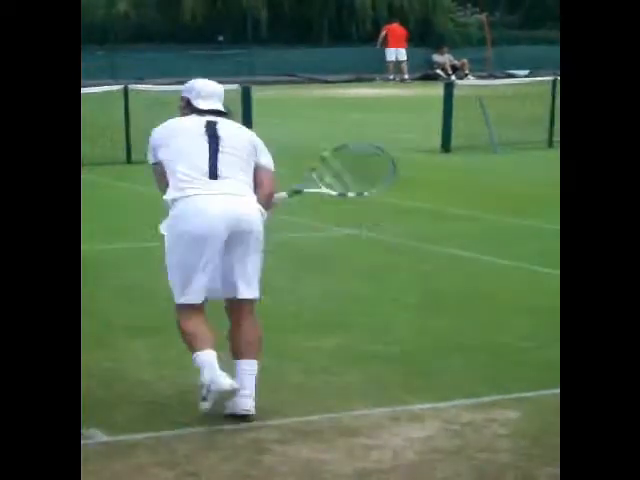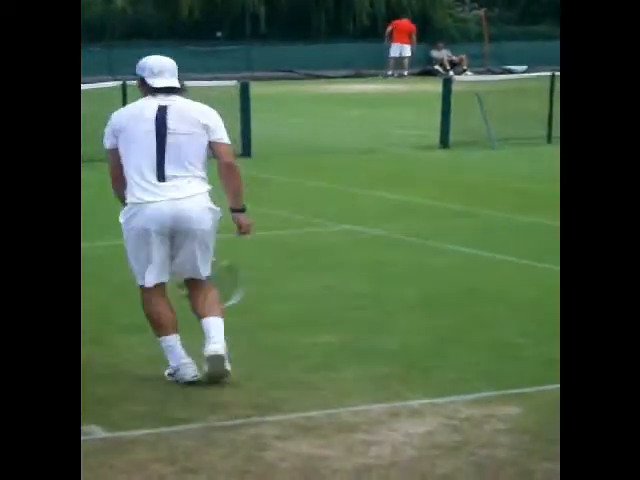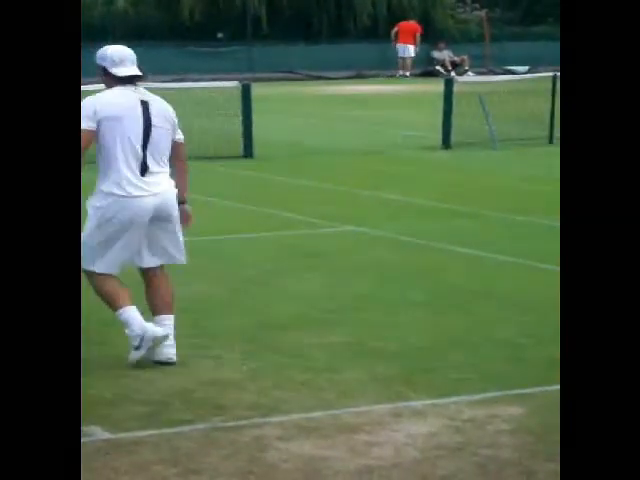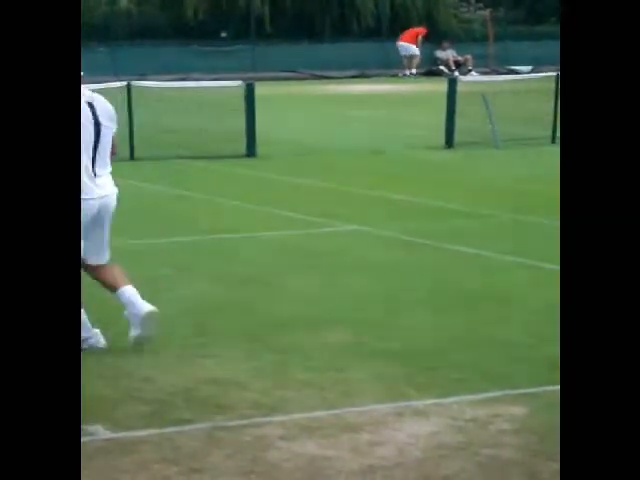
dt=0.4s
person 1, frame 1
left shoulder: (163, 132)
right shoulder: (248, 135)
left elbow: (167, 185)
right elbow: (267, 191)
left hip: (194, 212)
right hip: (245, 210)
left knee: (190, 307)
right knee: (242, 306)
left ankle: (213, 376)
right ankle: (245, 393)
person 1, frame 2
left shoulder: (120, 118)
right shoulder: (204, 113)
left elbow: (117, 178)
right elbow: (228, 164)
right wrist: (239, 210)
left hip: (144, 210)
right hip: (194, 206)
left knee: (152, 287)
right knee: (198, 283)
left ankle: (180, 363)
right ankle: (215, 345)
person 1, frame 3
left shoulder: (95, 104)
right shoulder: (163, 106)
left elbow: (80, 147)
right elbow: (179, 159)
right wrist: (181, 200)
left hip: (120, 200)
right hip: (164, 196)
left knee: (96, 270)
right knee: (155, 269)
left ankle: (142, 330)
right ankle: (165, 344)
person 1, frame 4
right shoulder: (102, 103)
left hip: (83, 198)
right hip: (105, 194)
right knee: (96, 263)
left ankle: (86, 334)
right ankle: (137, 305)
